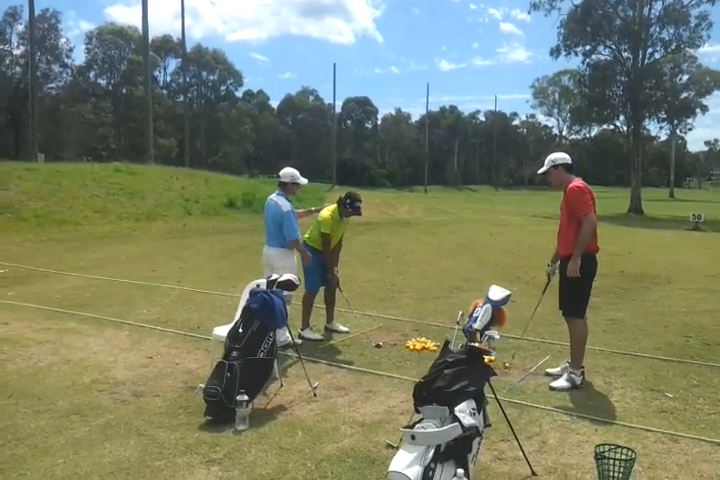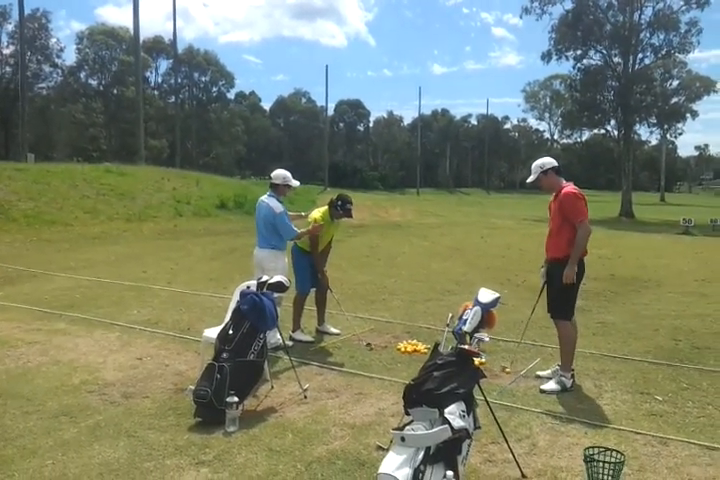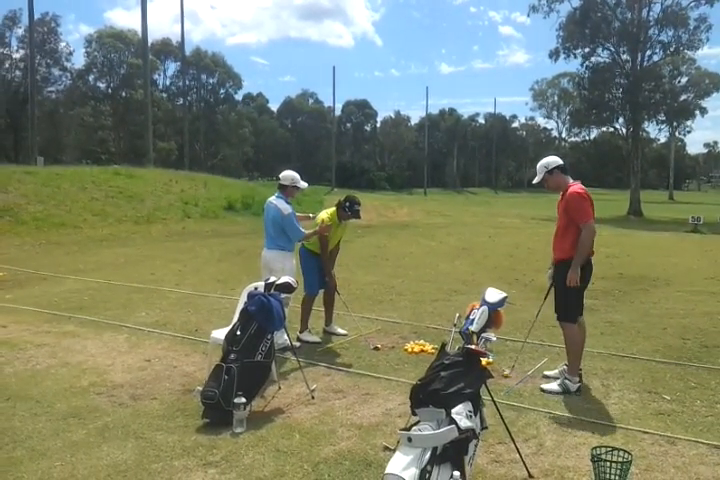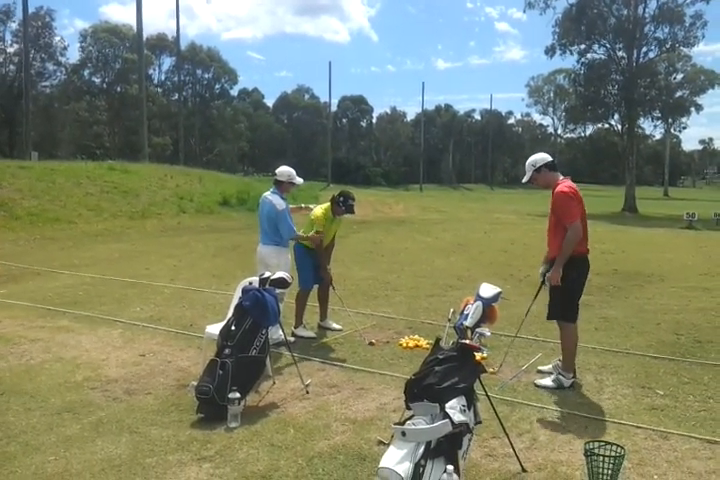
dt=0.5s
person 1, frame 1
left shoulder: (576, 189)
right shoulder: (569, 192)
left elbow: (590, 223)
left wrist: (575, 259)
right wrist: (553, 261)
left hip: (579, 263)
right hip: (570, 261)
left knee: (575, 316)
right knee: (573, 315)
left ankle: (576, 374)
right ankle: (574, 365)
person 1, frame 2
left shoulder: (570, 195)
right shoulder: (557, 197)
left elbow: (585, 229)
left wrist: (572, 264)
right wrist: (547, 264)
left hip: (567, 266)
right hip: (558, 264)
left knee: (563, 318)
right knee: (564, 318)
left ankle: (566, 376)
right ankle: (564, 367)
person 1, frame 3
left shoulder: (576, 194)
right shoulder: (566, 196)
left elbow: (589, 231)
left wrist: (575, 267)
right wrist: (554, 265)
left hip: (574, 267)
right hip: (566, 265)
left knee: (568, 321)
right knee: (575, 319)
left ankle: (572, 379)
right ankle: (572, 368)
person 1, frame 4
left shoulder: (563, 192)
right shoulder: (560, 190)
left elbow: (575, 232)
left wrist: (557, 267)
right wrist: (547, 262)
left hip: (571, 265)
right hip: (565, 263)
left knee: (565, 319)
right knee: (565, 317)
left ankle: (566, 375)
right ankle: (565, 364)
person 2, frame 1
left shoulder: (271, 200)
right shoulder: (285, 206)
right elbow: (292, 239)
left wrist: (313, 210)
right wrist: (304, 254)
left hip: (269, 251)
right hip: (282, 255)
right knee: (283, 297)
right ankle: (281, 338)
person 2, frame 2
left shoulder: (262, 201)
right shoulder: (276, 207)
right elbow: (292, 235)
left wrist: (303, 215)
right wrist: (310, 231)
left hip: (260, 252)
right hip: (274, 256)
right knee: (274, 298)
right ankle: (271, 339)
person 2, frame 3
left shoulder: (270, 202)
right shoulder: (285, 209)
right elbow: (299, 236)
left wrist: (311, 217)
right wrist: (318, 231)
left hip: (268, 253)
right hip: (282, 257)
right ankle: (279, 340)
person 2, frame 4
left shoulder: (266, 197)
right shoulder: (280, 204)
right elbow: (290, 235)
left wrist: (303, 207)
right wrist: (309, 238)
left hip: (263, 249)
right hip: (277, 253)
right knee: (276, 295)
right ankle: (274, 335)
person 3, frame 1
left shoulder: (345, 217)
right shoulder: (327, 217)
left elbow: (338, 242)
right elbow: (326, 247)
left wrist: (335, 266)
right wrist: (331, 272)
left hip: (325, 252)
right hip: (311, 251)
left knee: (331, 285)
right knee: (312, 289)
left ankle: (330, 322)
right ankle: (304, 328)
person 3, frame 2
left shoulder: (335, 219)
right shoulder: (317, 218)
left elbow: (328, 243)
right elbow: (314, 248)
left wrist: (323, 267)
right wrist: (321, 272)
left hip: (315, 253)
right hip: (302, 252)
left knee: (322, 287)
right knee: (303, 290)
left ankle: (321, 324)
right ankle: (295, 330)
person 3, frame 3
left shoulder: (344, 220)
right shoulder: (325, 219)
left elbow: (336, 245)
right elbow: (323, 249)
left wrist: (331, 269)
right wrist: (329, 274)
left hip: (322, 254)
right hip: (310, 253)
left knee: (331, 288)
right knee: (312, 291)
left ankle: (328, 325)
right ankle: (303, 331)
person 3, frame 4
left shoulder: (338, 215)
right shoulder: (319, 215)
left elbow: (331, 240)
right elbow: (318, 244)
left wrist: (327, 265)
right wrist: (324, 269)
left hip: (317, 249)
right hip: (305, 249)
left knee: (325, 283)
right knee: (306, 287)
left ankle: (323, 320)
right ankle: (298, 326)
